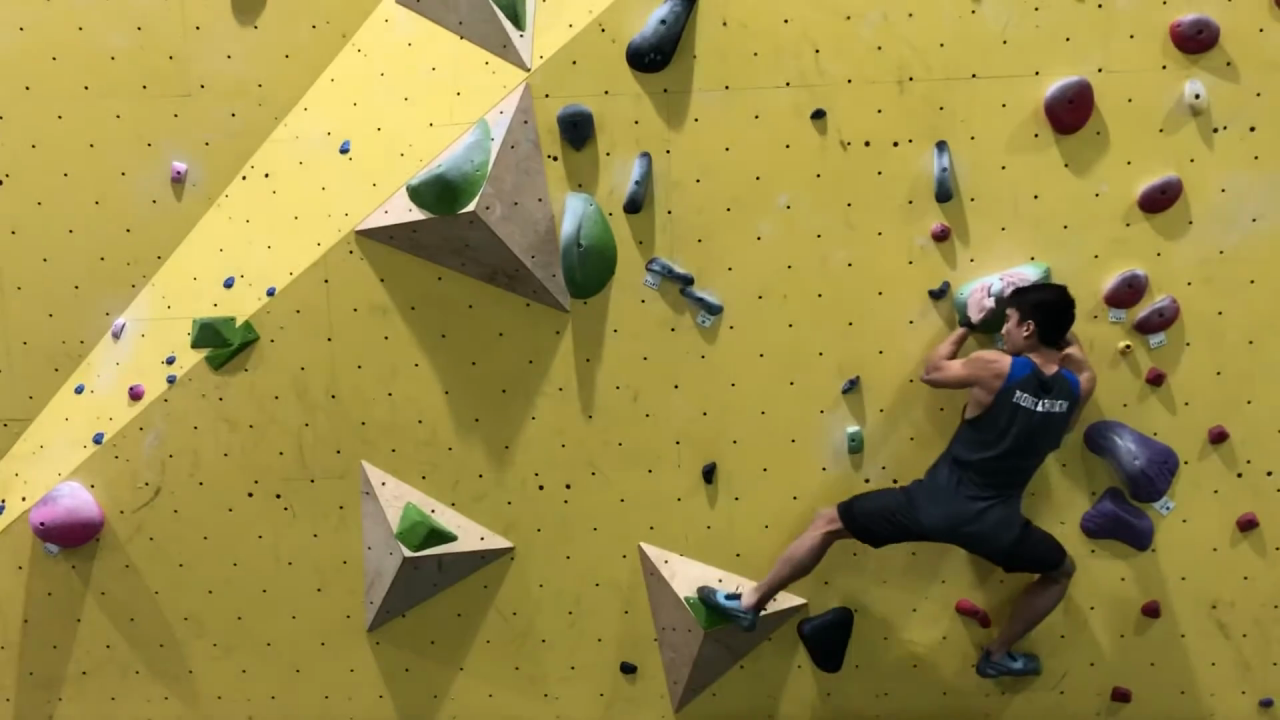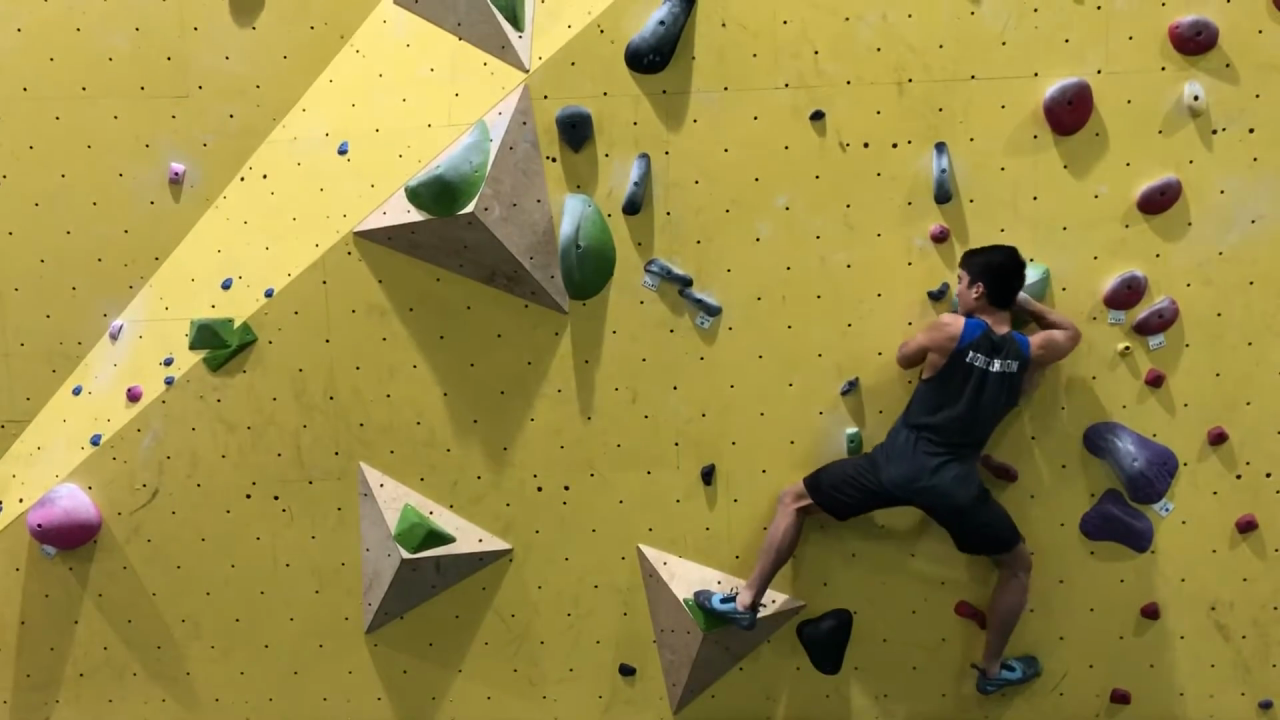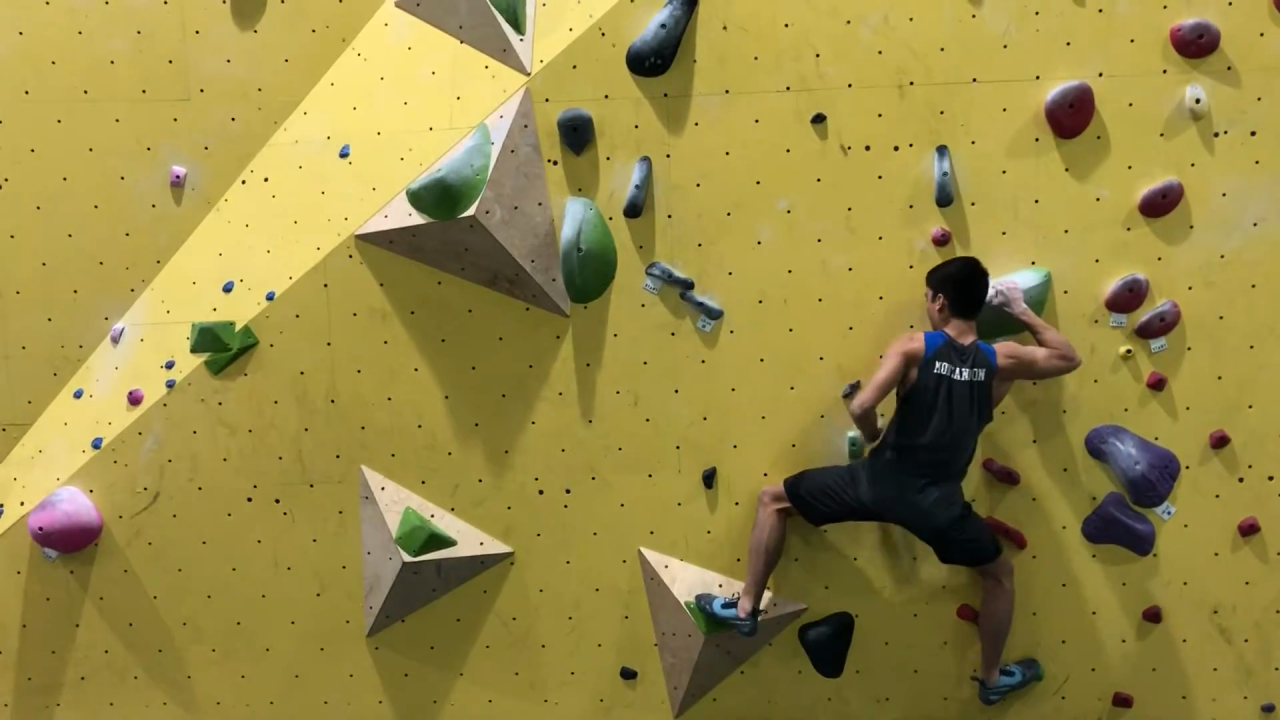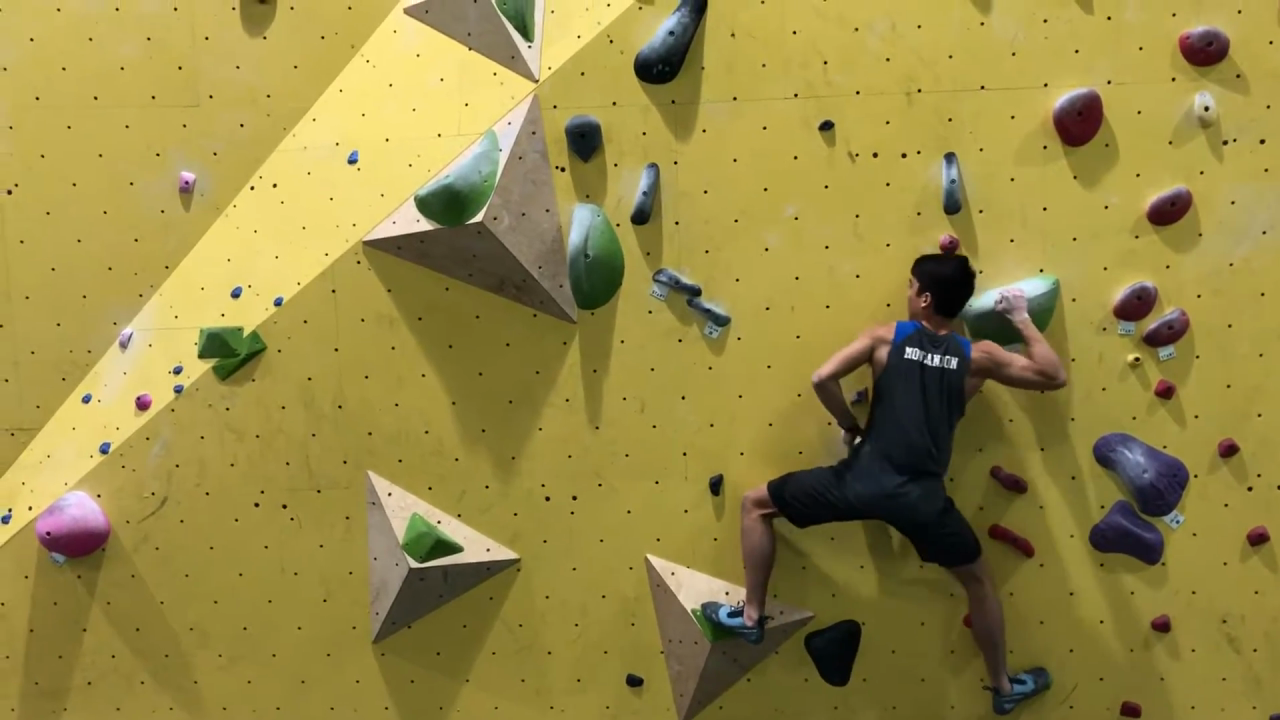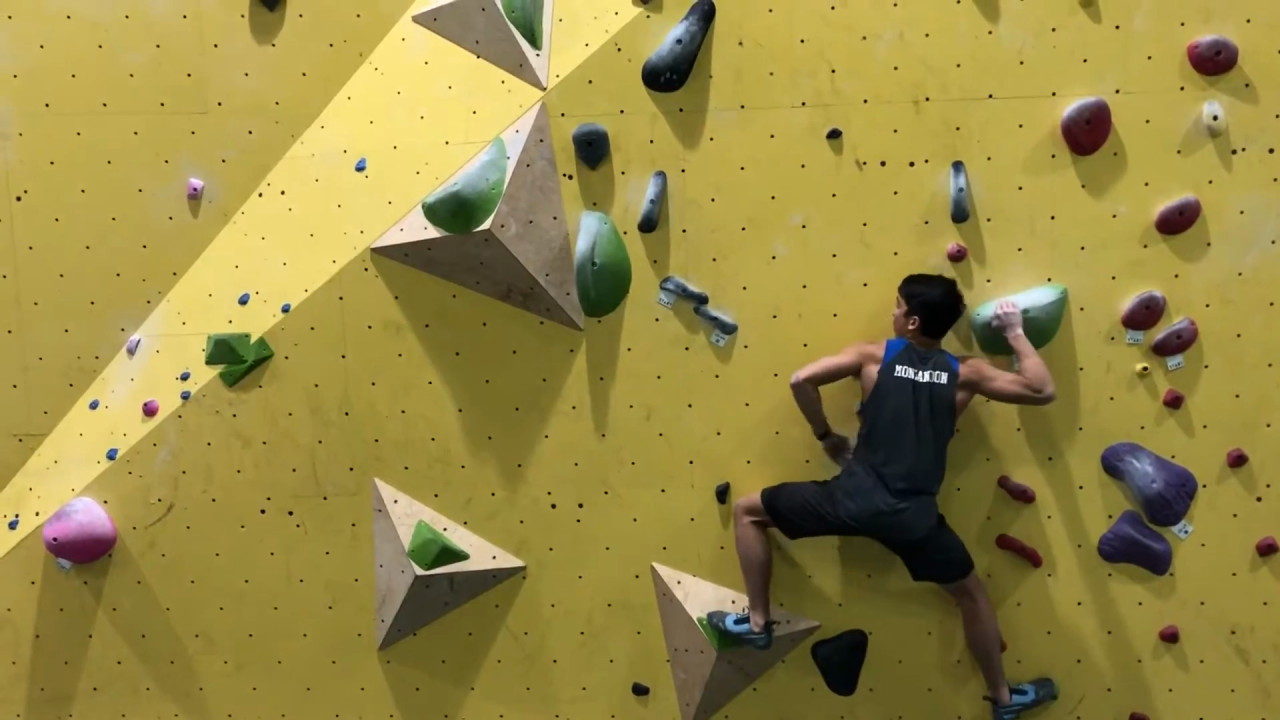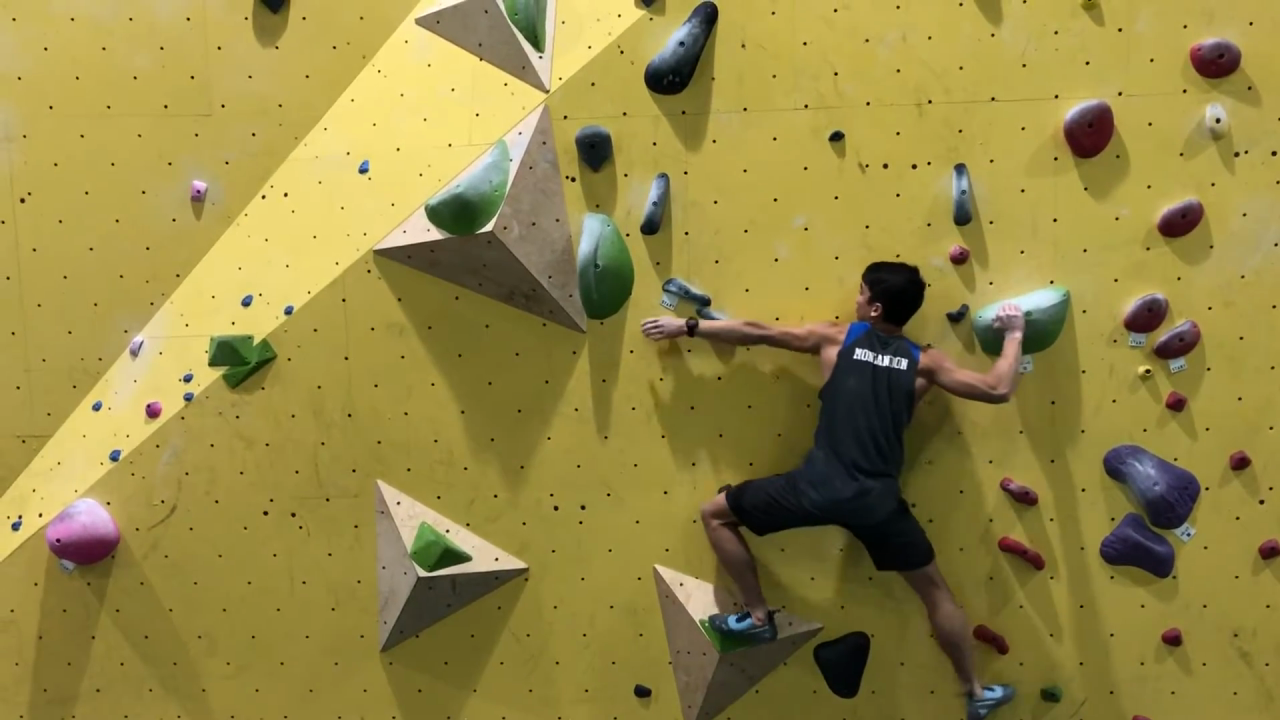
dt=0.5s
person 1, frame 1
left shoulder: (994, 367)
right shoulder: (1079, 386)
left elbow: (931, 372)
right elbow: (1072, 347)
left wrist: (967, 324)
right wrist: (1044, 307)
left hip: (937, 501)
right hip: (995, 521)
left knee: (827, 523)
right knee: (1060, 573)
left ankle: (751, 601)
right ankle: (998, 655)
person 1, frame 2
left shoulder: (951, 329)
right shoulder: (1032, 352)
left elbow: (904, 357)
right elbow: (1071, 332)
right wrist: (1023, 300)
left hip: (897, 463)
right hip: (955, 482)
left knee: (793, 499)
right knee: (1018, 565)
left ankle: (746, 601)
right ankle: (993, 668)
person 1, frame 3
left shoulder: (912, 347)
right shoulder: (1002, 360)
left elbow: (860, 408)
right elbow: (1069, 359)
left wrist: (873, 433)
right wrist: (1022, 311)
left hip: (882, 481)
right hip: (938, 500)
left knee: (772, 499)
right knee: (1000, 575)
left ankle: (745, 607)
right ankle: (992, 678)
person 1, frame 4
left shoulder: (885, 337)
right shoulder: (978, 356)
left elbow: (822, 379)
right elbow: (1054, 376)
left wrist: (851, 428)
right wrist: (1021, 318)
left hip: (864, 479)
right hip: (922, 496)
left knee: (755, 504)
right knee: (979, 580)
left ankle: (751, 614)
person 1, frame 5
left shoulder: (874, 355)
right shoulder: (965, 373)
left elbow: (803, 379)
right elbow: (1042, 390)
left wrist: (827, 435)
right wrist: (1015, 333)
left hip: (854, 498)
right hip: (913, 514)
left knee: (747, 511)
right knee: (973, 597)
left ankle: (756, 621)
person 1, frame 6
left shoulder: (835, 338)
right shoulder: (925, 362)
left elbow: (756, 332)
right elbow: (998, 390)
left wrist: (686, 326)
right wrist: (1014, 333)
left hip: (819, 485)
right hip: (877, 500)
left knee: (715, 514)
right knee: (935, 590)
left ankle: (757, 616)
